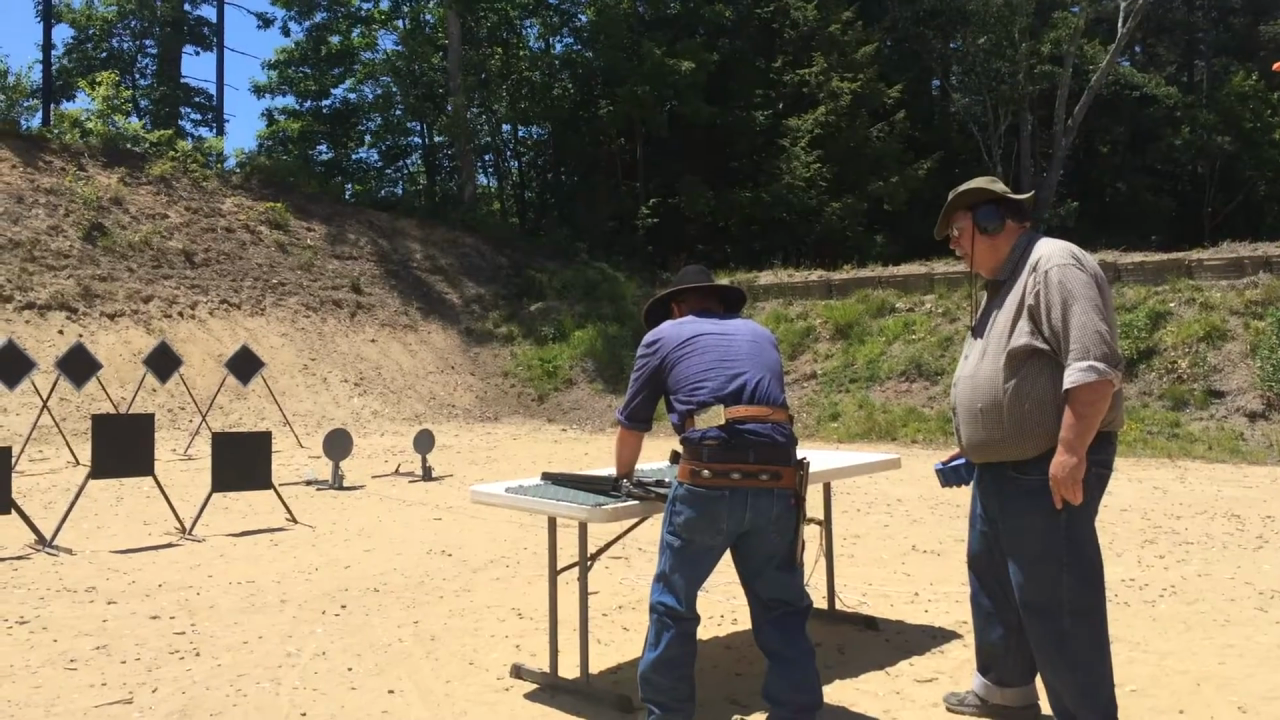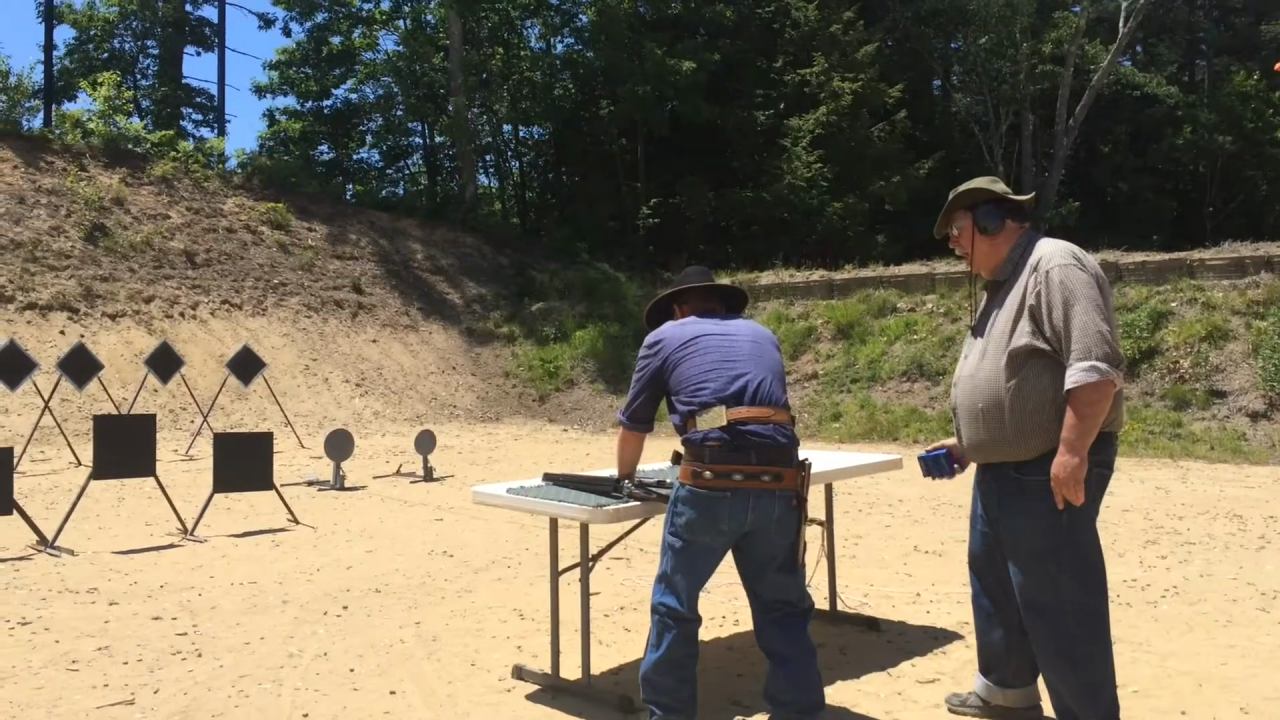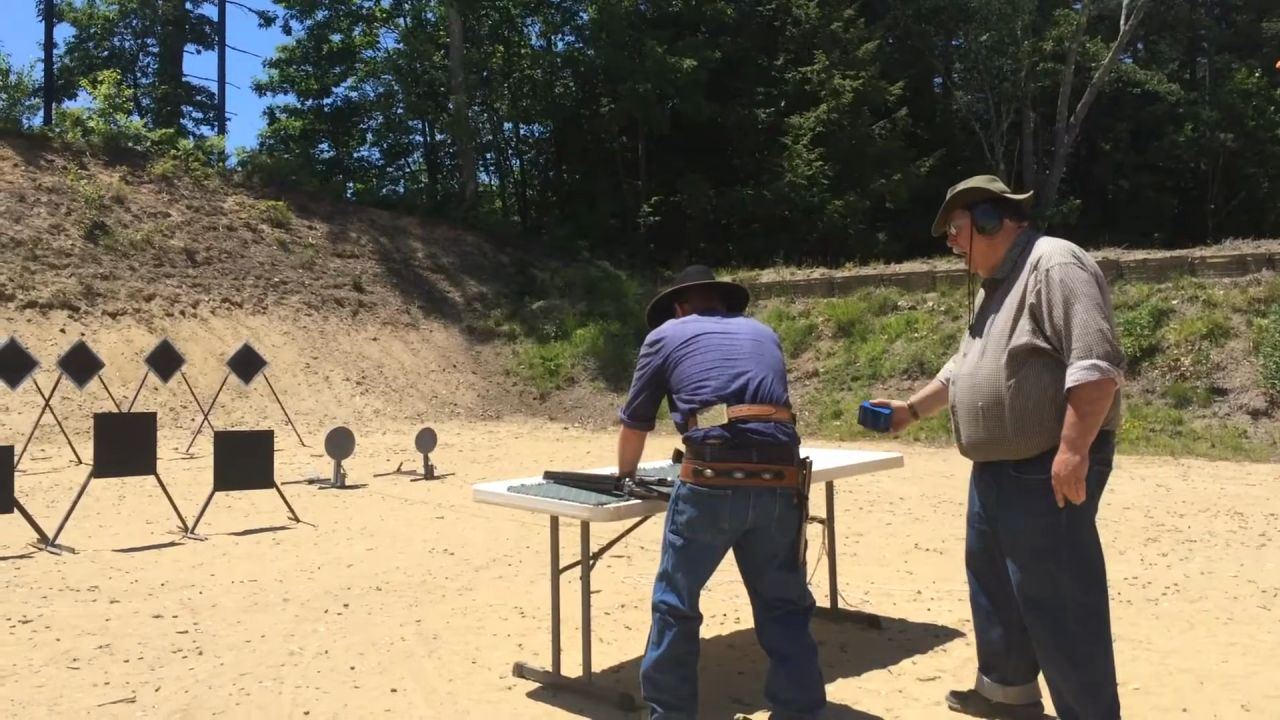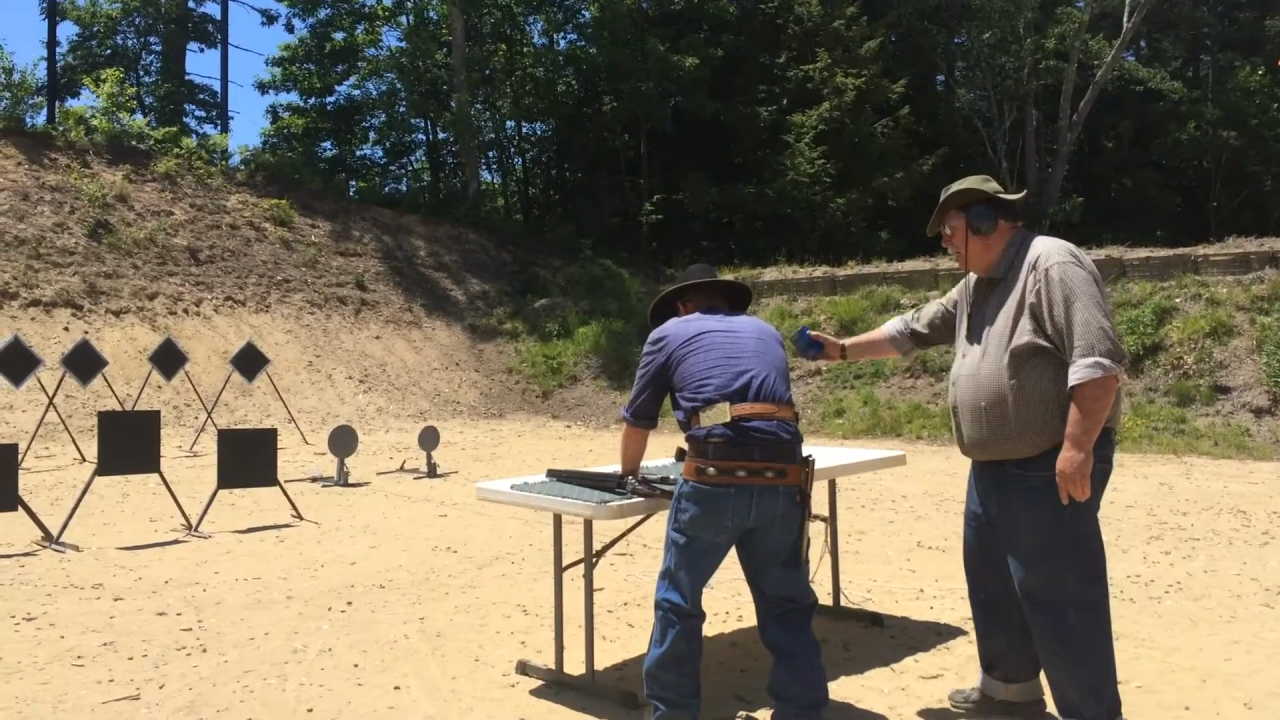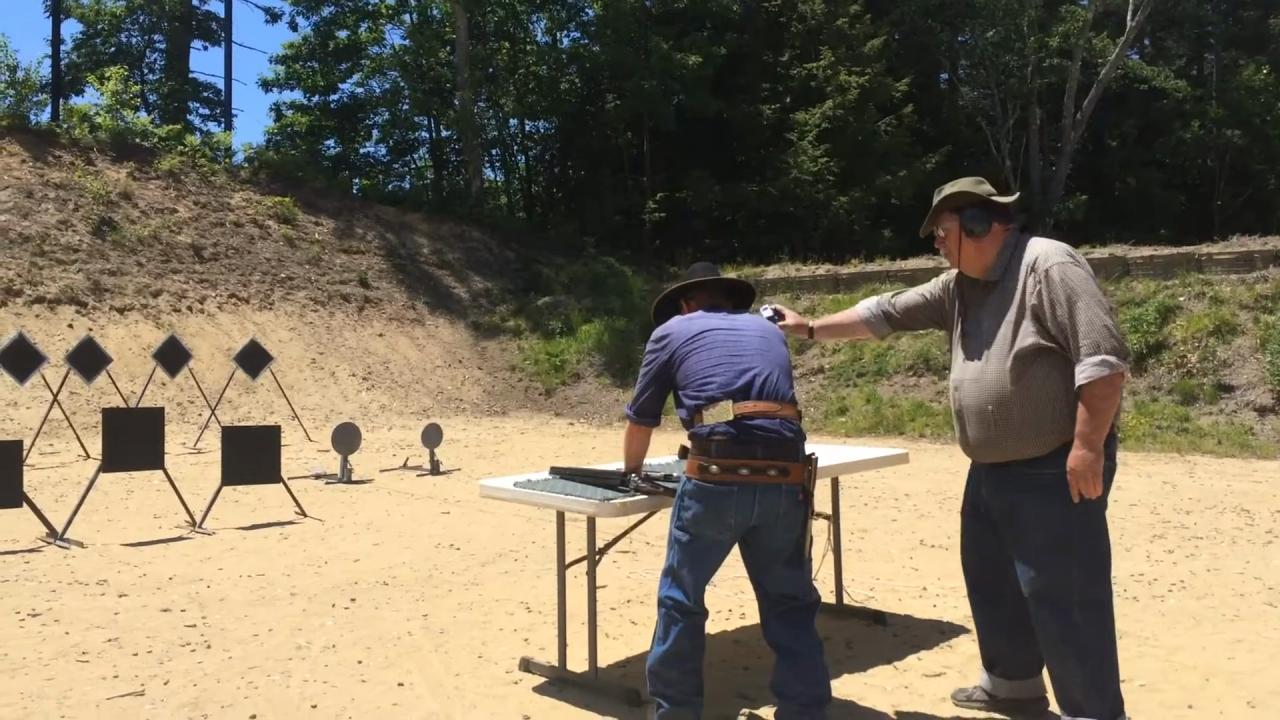
dt=0.2s
person 1, frame 1
left shoulder: (1055, 266)
right shoulder: (1003, 281)
left elbow: (1094, 366)
left wrist: (1070, 453)
right wrist: (974, 447)
left hip: (1049, 470)
right hip: (1000, 468)
left knee: (1054, 598)
right knee: (992, 579)
person 1, frame 2
left shoulder: (1056, 267)
right shoulder: (1003, 282)
left elbow: (1096, 366)
left wrist: (1073, 454)
right wrist: (964, 442)
left hip: (1049, 471)
right hip: (999, 469)
left knee: (1055, 598)
right knee: (994, 582)
person 1, frame 3
left shoulder: (1055, 265)
right shoulder: (997, 282)
left elbow: (1097, 363)
right elbow: (969, 365)
left wrist: (1074, 451)
right wrist: (913, 408)
left hip: (1047, 470)
right hip: (997, 469)
left knee: (1056, 595)
right knee: (993, 582)
person 1, frame 4
left shoulder: (1053, 265)
right shoulder: (978, 285)
left elbow: (1099, 361)
right elbow: (915, 328)
left wrist: (1078, 449)
right wrist: (844, 348)
left hip: (1047, 469)
right hip: (995, 468)
left knee: (1057, 593)
right knee: (991, 581)
person 1, frame 5
left shoulder: (1050, 266)
right shoulder: (961, 285)
left elbow: (1104, 359)
right elbow: (887, 312)
left wrist: (1088, 446)
right wrist: (812, 328)
left hip: (1053, 469)
right hip: (994, 469)
left knee: (1062, 592)
right knee: (992, 580)
person 2, frame 1
left shoulder: (662, 337)
right shoulder: (760, 334)
left elbow: (631, 424)
left wrist: (623, 477)
left hip: (708, 483)
right hip: (775, 481)
left knee: (672, 606)
right knee: (782, 608)
person 2, frame 2
left shoulder: (664, 337)
right shoulder: (762, 335)
left elbow: (633, 424)
left wrist: (625, 477)
left hip: (710, 483)
right hip: (778, 481)
left knee: (674, 606)
right knee: (784, 610)
person 2, frame 3
left shoulder: (665, 335)
right shoulder: (764, 333)
left elbow: (634, 422)
left wrist: (625, 475)
left hip: (711, 481)
right hip: (779, 480)
left knee: (675, 605)
right knee: (785, 607)
person 2, frame 4
left shoulder: (668, 334)
right shoulder: (766, 332)
left elbow: (637, 420)
left wrist: (628, 472)
left hip: (713, 479)
right hip: (781, 478)
left knee: (678, 603)
right knee: (787, 605)
person 2, frame 5
left shoulder: (671, 331)
right shoulder: (768, 329)
left elbow: (640, 418)
left wrist: (631, 470)
left hip: (716, 477)
right hip: (784, 476)
left knee: (681, 600)
right knee: (790, 603)
